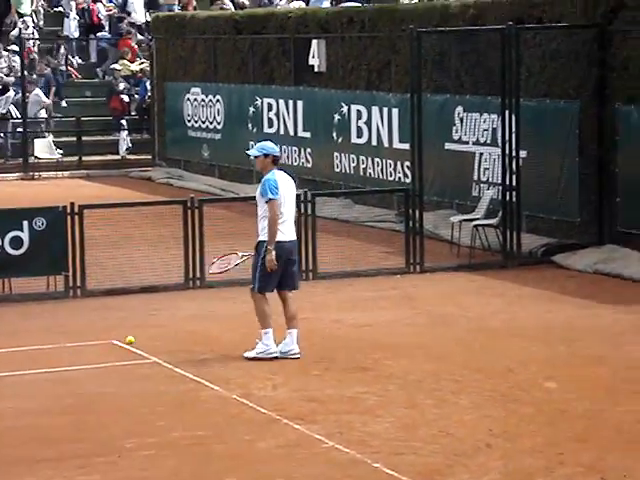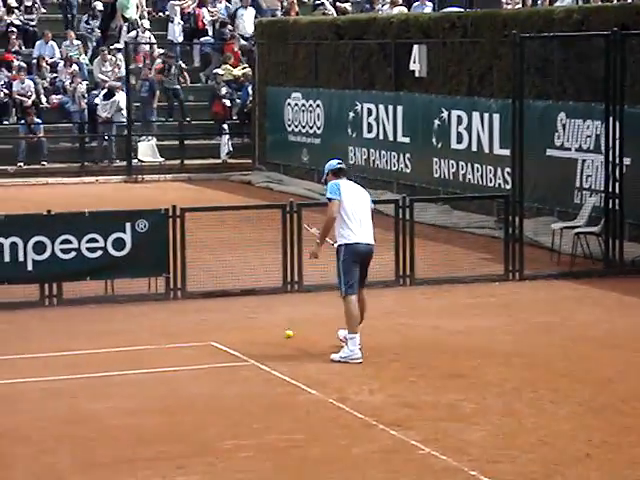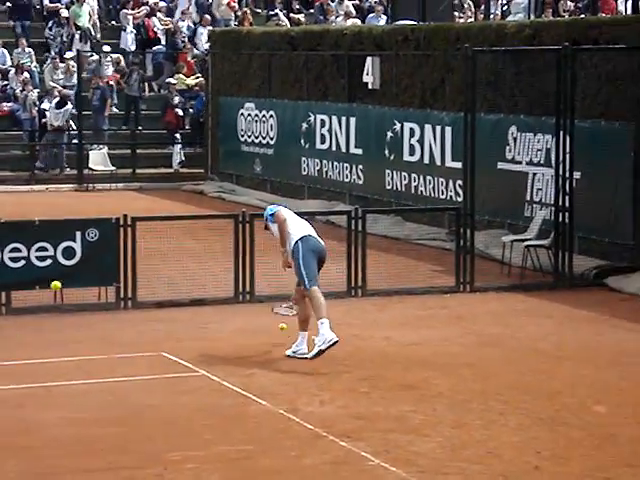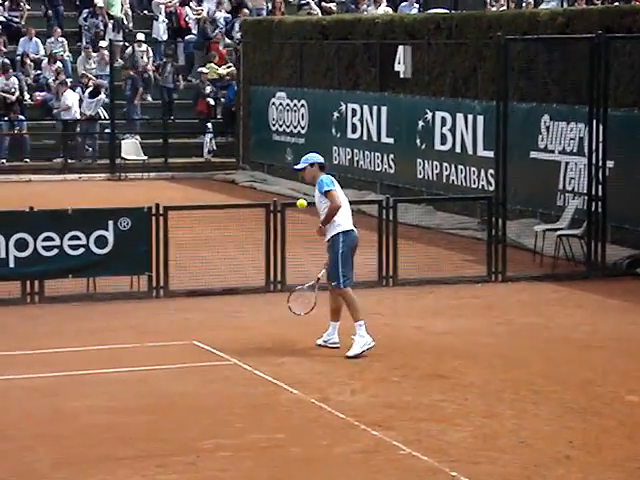
dt=0.5s
person 1, frame 1
left shoulder: (269, 180)
right shoulder: (287, 179)
left elbow: (274, 216)
left wrist: (270, 249)
left hip: (274, 243)
right hip: (290, 241)
left knee: (258, 292)
right knee: (286, 293)
left ankle: (267, 344)
right ankle: (291, 344)
person 1, frame 2
left shoulder: (335, 185)
right shoulder: (363, 190)
left elbow: (332, 215)
left wrist: (319, 242)
left hip: (350, 244)
right hip: (368, 244)
left knee: (349, 295)
right knee: (357, 290)
left ankle: (352, 349)
right ankle: (353, 334)
person 1, frame 3
left shoulder: (272, 211)
left elbow: (283, 219)
right elbow: (302, 270)
left wrist: (284, 251)
right wrist: (298, 293)
left hip: (305, 245)
right hip: (318, 246)
left knee: (312, 289)
right knee: (303, 293)
left ankle: (326, 334)
right ankle: (300, 346)
person 1, frame 4
left shoulder: (325, 180)
right shoulder: (325, 184)
left elbow: (337, 203)
left wrist: (321, 225)
left hip: (342, 237)
right hip: (339, 237)
left knee: (342, 287)
right knee: (333, 287)
left ankle: (362, 337)
right ankle: (331, 335)
